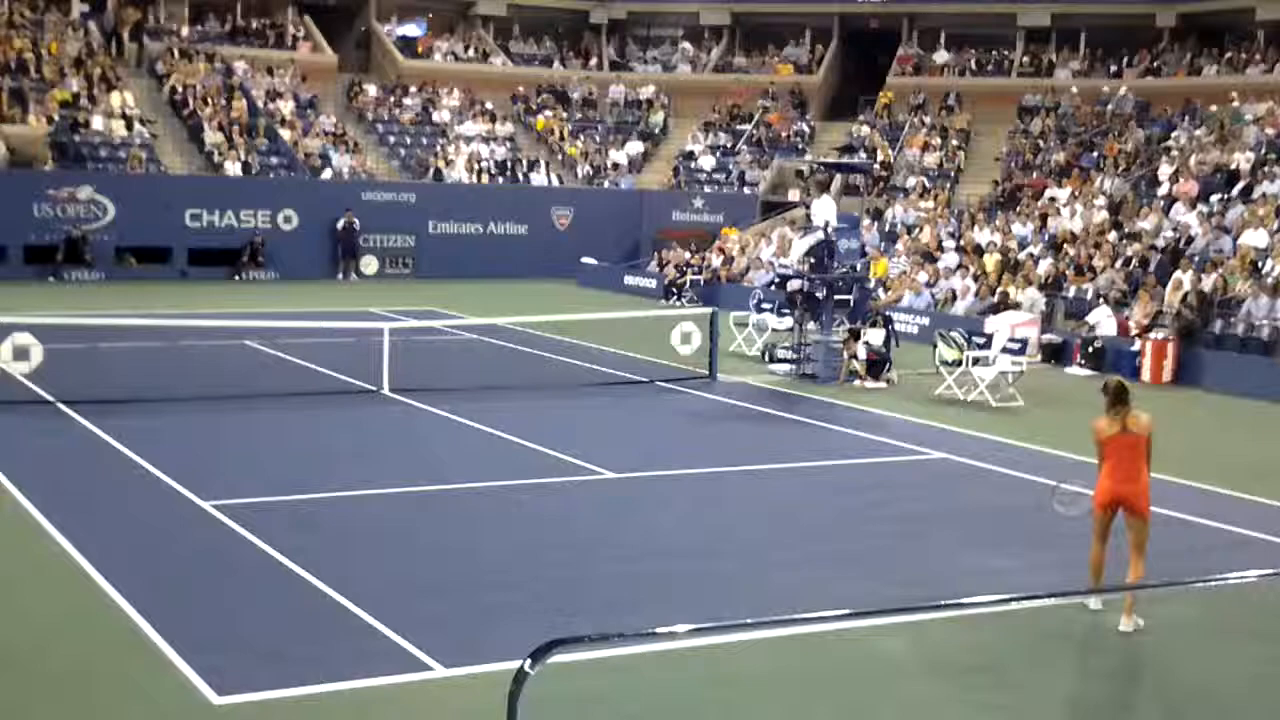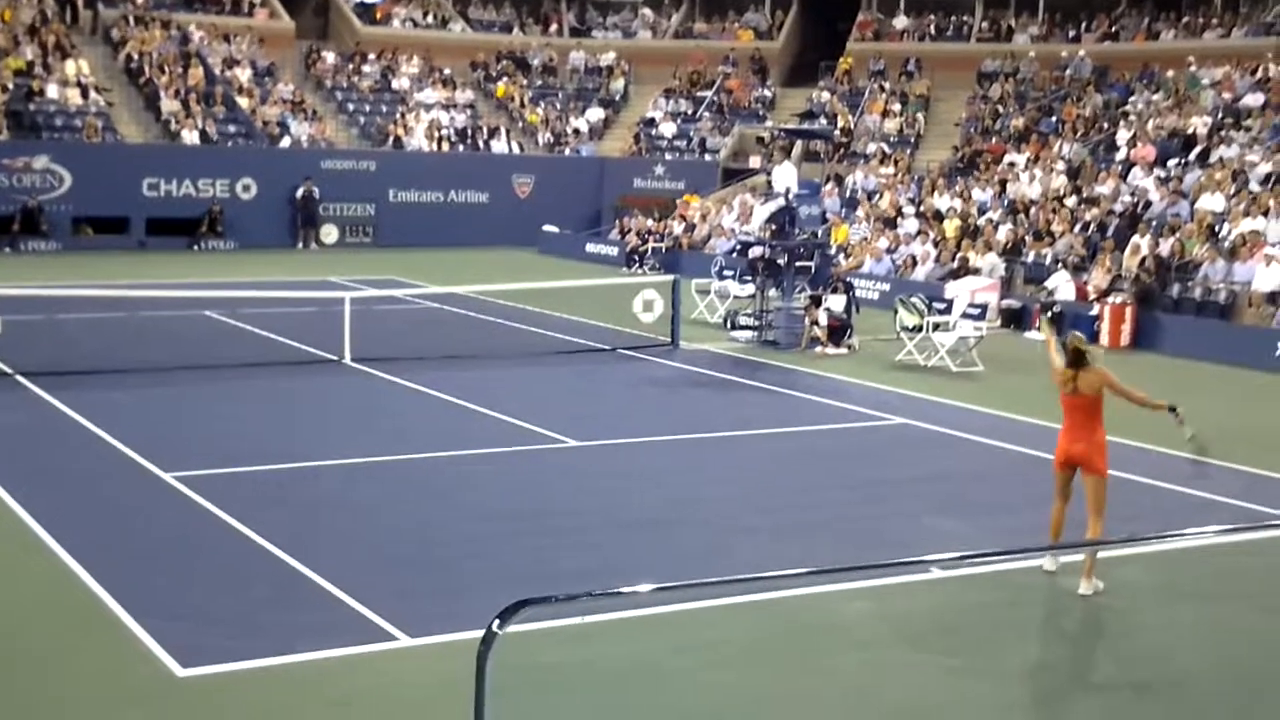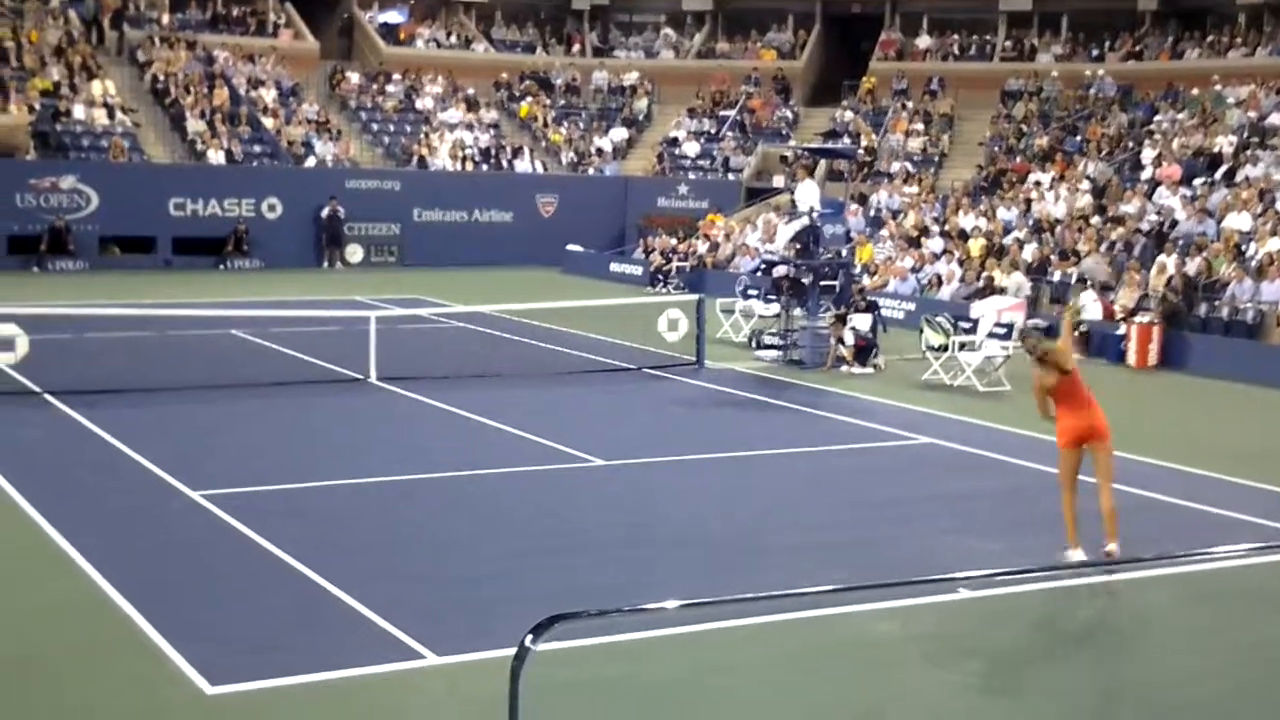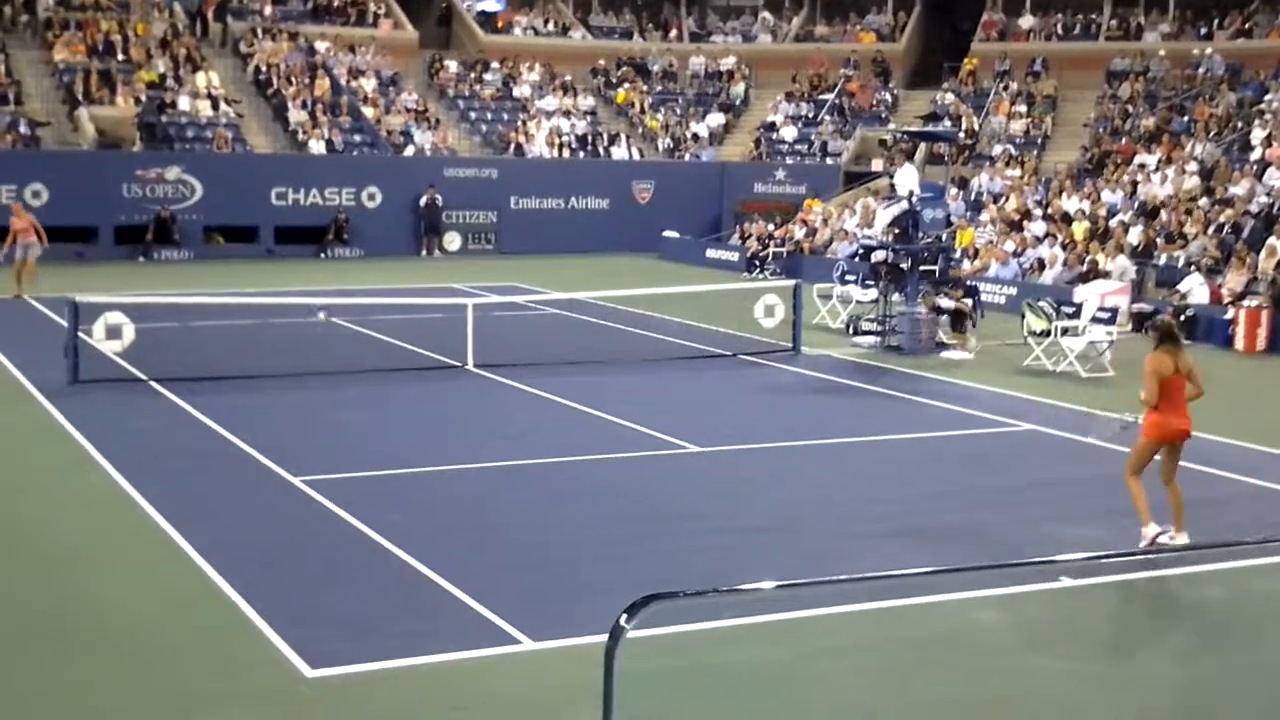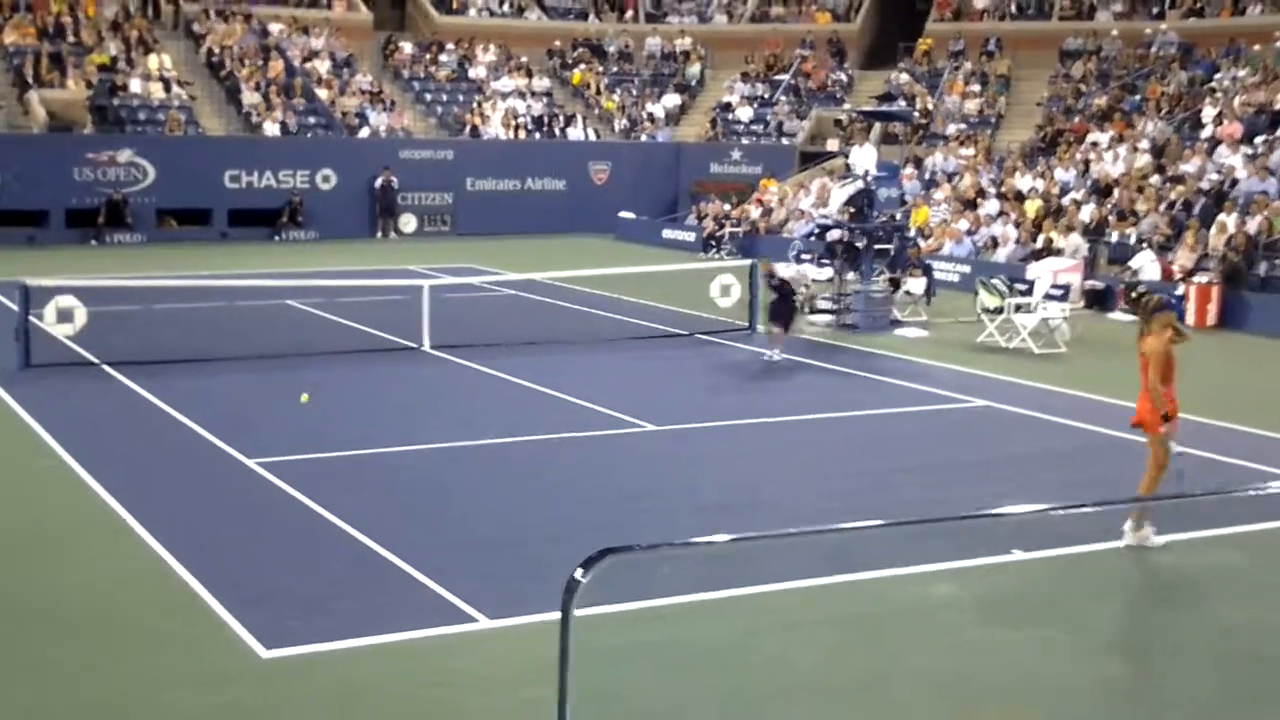
dt=1s
person 1, frame 1
left shoulder: (1099, 425)
right shoulder: (1145, 420)
left elbow: (1102, 460)
right elbow: (1147, 459)
left hip: (1109, 486)
right hip: (1136, 489)
left knee: (1099, 541)
right knee: (1137, 556)
left ankle: (1094, 595)
right ankle: (1127, 616)
person 1, frame 2
left shoulder: (1061, 373)
right shoulder: (1098, 376)
left elbow: (1052, 350)
right elbow: (1136, 397)
left wrist: (1049, 331)
right wrist: (1168, 407)
left hip: (1066, 447)
right hip: (1091, 449)
left knee: (1060, 501)
right knee: (1095, 517)
left ankle: (1050, 555)
right ankle: (1087, 579)
person 1, frame 3
left shoulder: (1039, 380)
right shoulder: (1062, 354)
left elbow: (1046, 414)
right elbow: (1068, 328)
left hip: (1069, 426)
right hip: (1095, 422)
left knee: (1068, 492)
right knee: (1105, 487)
left ankle: (1074, 548)
right ankle: (1111, 542)
person 1, frame 4
left shoulder: (1153, 360)
right shoulder: (1184, 358)
left elbow: (1151, 401)
right elbow: (1198, 390)
left wrist: (1144, 396)
left hip: (1159, 424)
right hip: (1181, 424)
left knee: (1132, 475)
right knee: (1169, 478)
left ankle: (1148, 527)
right ankle: (1178, 533)
person 1, frame 5
left shoulder: (1150, 337)
right shoulder: (1157, 344)
left elbow: (1183, 337)
right elbow: (1154, 385)
left wrist: (1171, 325)
right wrist: (1165, 418)
left hip: (1151, 407)
right hip: (1157, 410)
left knee: (1156, 469)
right knee: (1155, 472)
left ankle: (1134, 521)
right ankle: (1136, 531)
